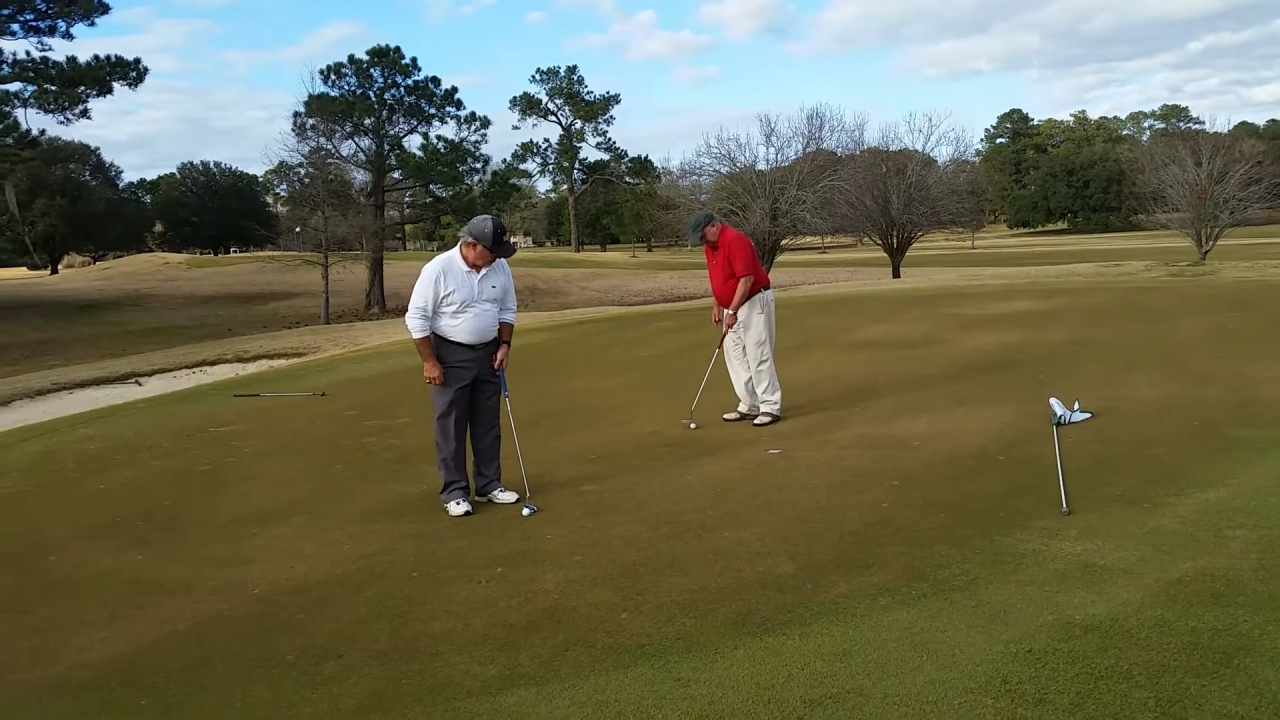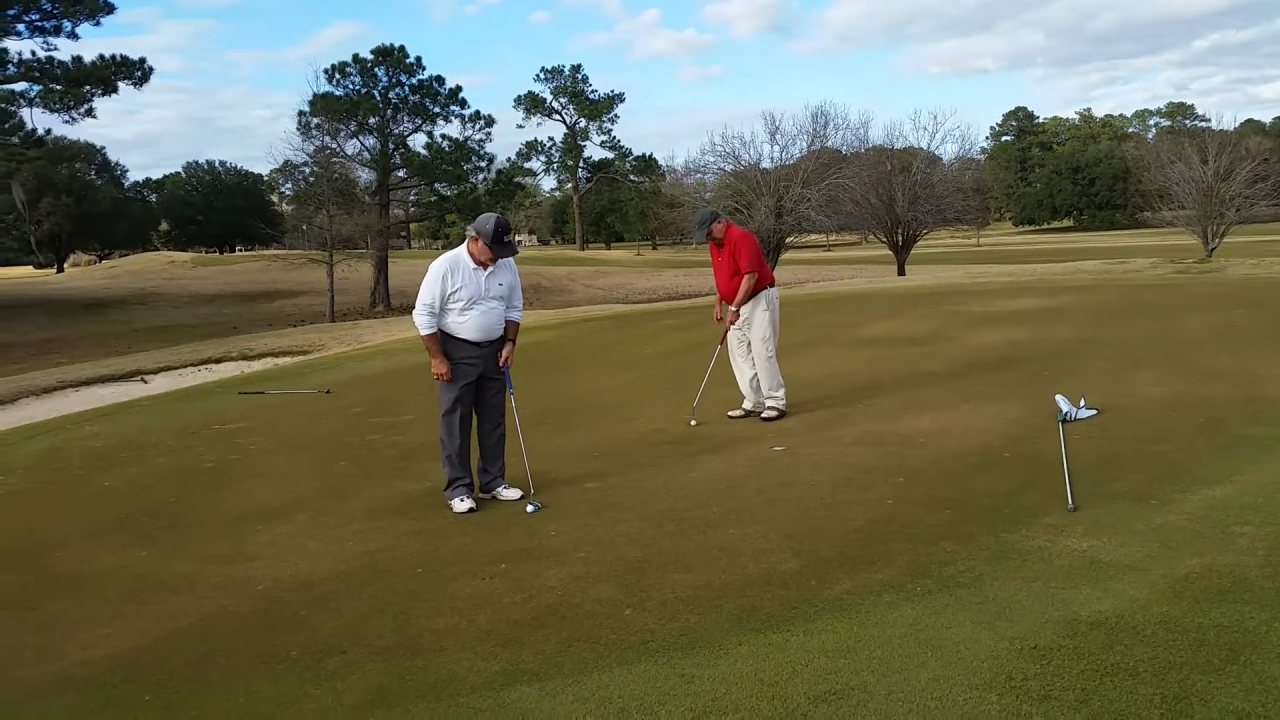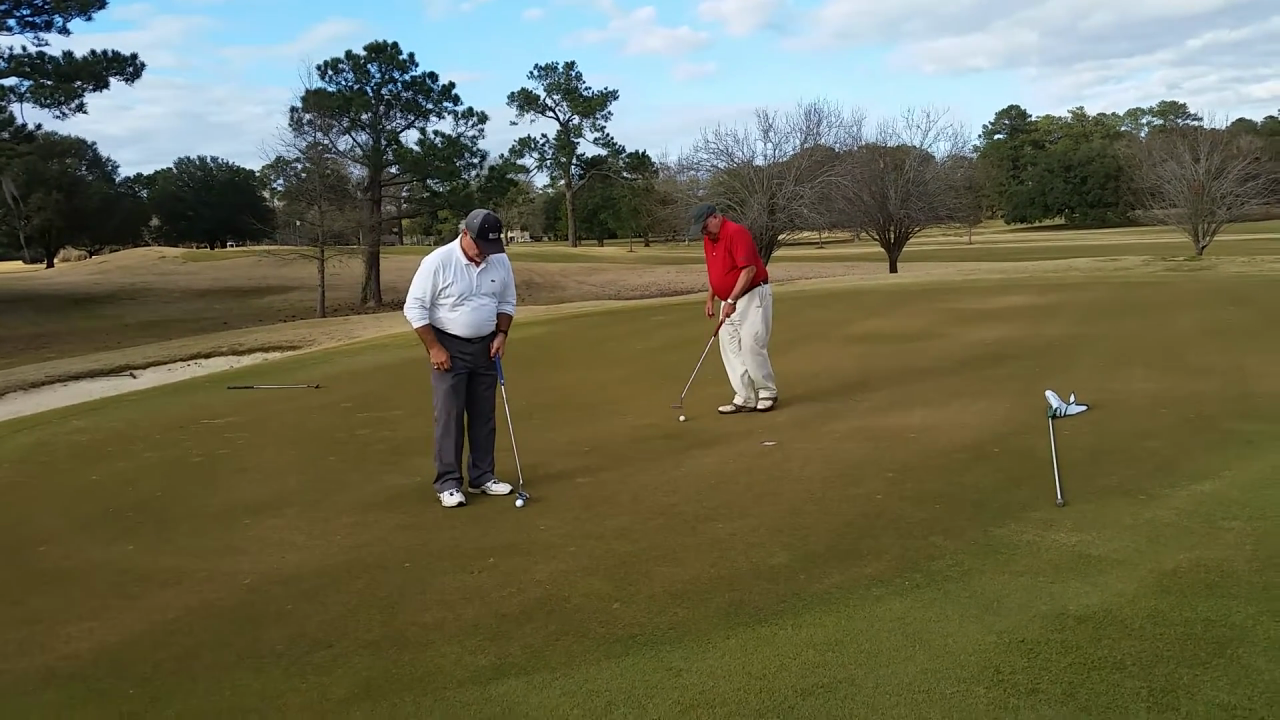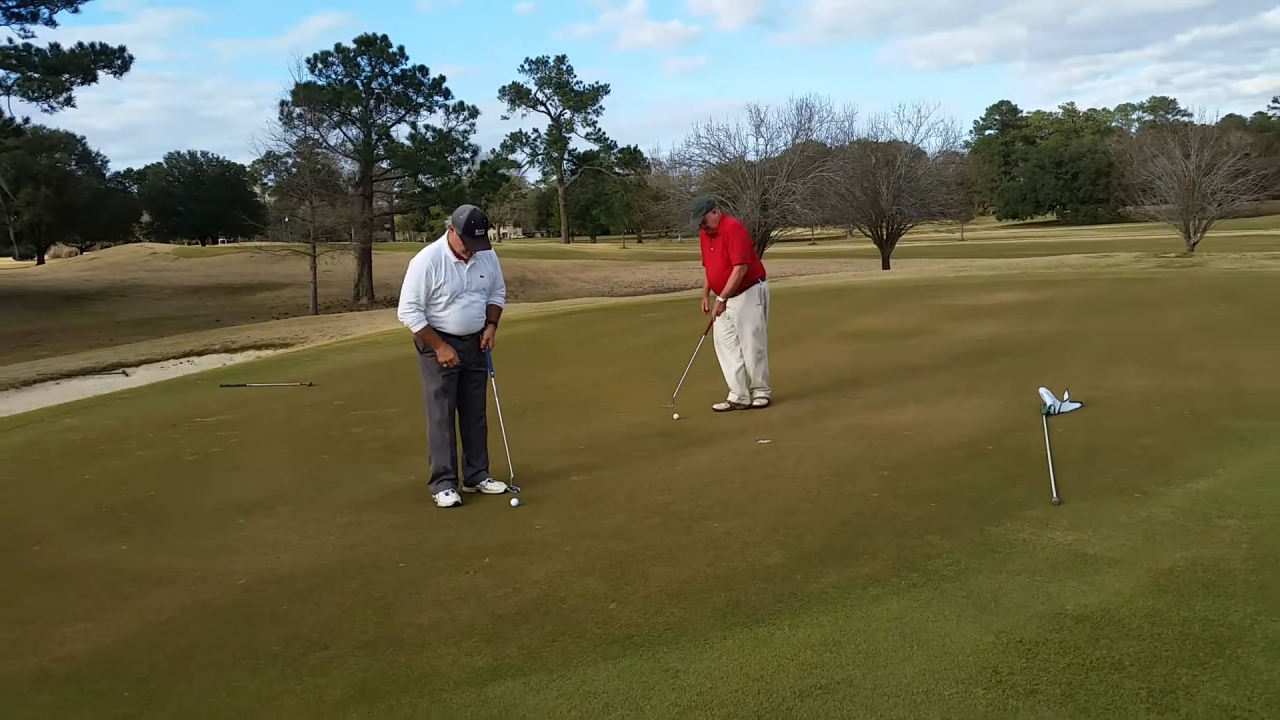
dt=0.2s
person 1, frame 1
left shoulder: (500, 267)
right shoulder: (438, 269)
left elbow: (507, 309)
right elbow: (417, 318)
left wrist: (504, 345)
right wrist: (429, 361)
left hip: (487, 353)
right hip: (451, 355)
left knee: (488, 422)
right knee: (450, 425)
left ankle: (488, 484)
right ankle: (454, 491)
person 1, frame 2
left shoulder: (506, 265)
right shoulder: (446, 266)
left elbow: (513, 308)
right elbow: (424, 315)
left wrist: (509, 343)
right wrist: (437, 357)
left hip: (493, 351)
right hip: (457, 352)
left knee: (493, 419)
right knee: (455, 422)
left ankle: (492, 481)
right ankle: (458, 488)
person 1, frame 3
left shoulder: (500, 261)
right shoulder: (438, 261)
left elbow: (507, 302)
right elbow: (415, 308)
left wrist: (501, 334)
right wrist: (434, 348)
left hip: (484, 347)
right hip: (449, 347)
left knee: (483, 415)
right knee: (449, 414)
left ankle: (481, 476)
right ankle: (448, 482)
person 1, frame 4
left shoulder: (487, 256)
right shoulder: (427, 261)
left elbow: (496, 293)
right elbow: (409, 311)
left wrist: (491, 325)
right wrist: (440, 347)
left hip: (474, 343)
right hip: (439, 345)
left knee: (475, 412)
right knee: (441, 415)
left ankle: (476, 475)
right ankle: (443, 482)
person 2, frame 1
left shoulder: (735, 240)
right shoulder: (710, 245)
left elbow: (747, 278)
left wrist: (732, 311)
right wrist: (717, 305)
left hip: (754, 302)
right hip: (732, 307)
left knee: (759, 355)
right knee: (735, 357)
left ankle: (770, 407)
right ankle: (749, 405)
person 2, frame 2
left shoulder: (741, 237)
right shoulder: (715, 243)
left elbow: (750, 276)
left wrist: (734, 308)
right wrist: (719, 303)
left hip: (759, 300)
right hip: (737, 305)
left knee: (763, 351)
right knee: (740, 354)
left ankle: (775, 402)
right ankle: (754, 402)
person 2, frame 3
left shoulder: (736, 233)
right shoulder: (708, 239)
left elbow: (748, 270)
left wrist: (731, 301)
right wrist: (710, 299)
left hip: (753, 296)
right hip: (730, 301)
left knee: (752, 346)
right knee: (731, 350)
left ankle: (767, 391)
right ankle: (745, 398)
person 2, frame 4
left shoulder: (734, 228)
right shoulder: (705, 234)
left elbow: (740, 268)
left wrist: (721, 298)
right wrist: (705, 294)
left hip: (749, 293)
right hip: (726, 297)
left knee: (752, 345)
right knee: (725, 346)
left ankle: (761, 391)
right ankle: (739, 395)
